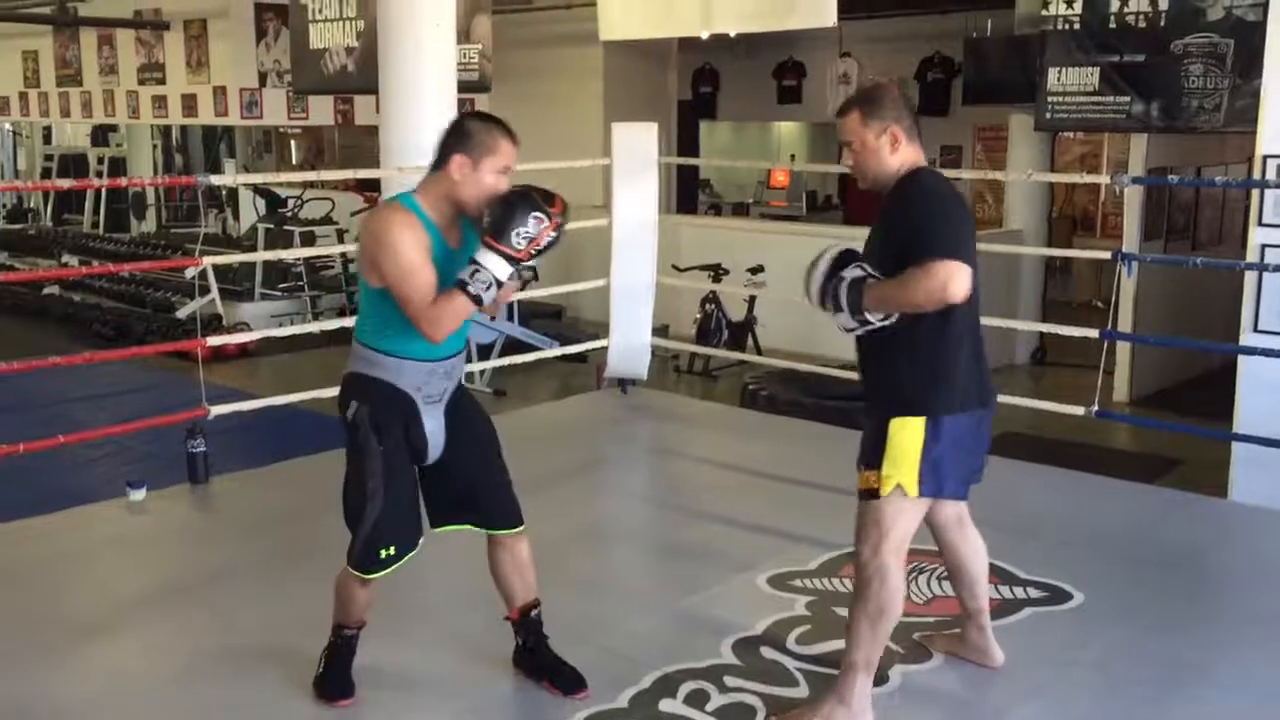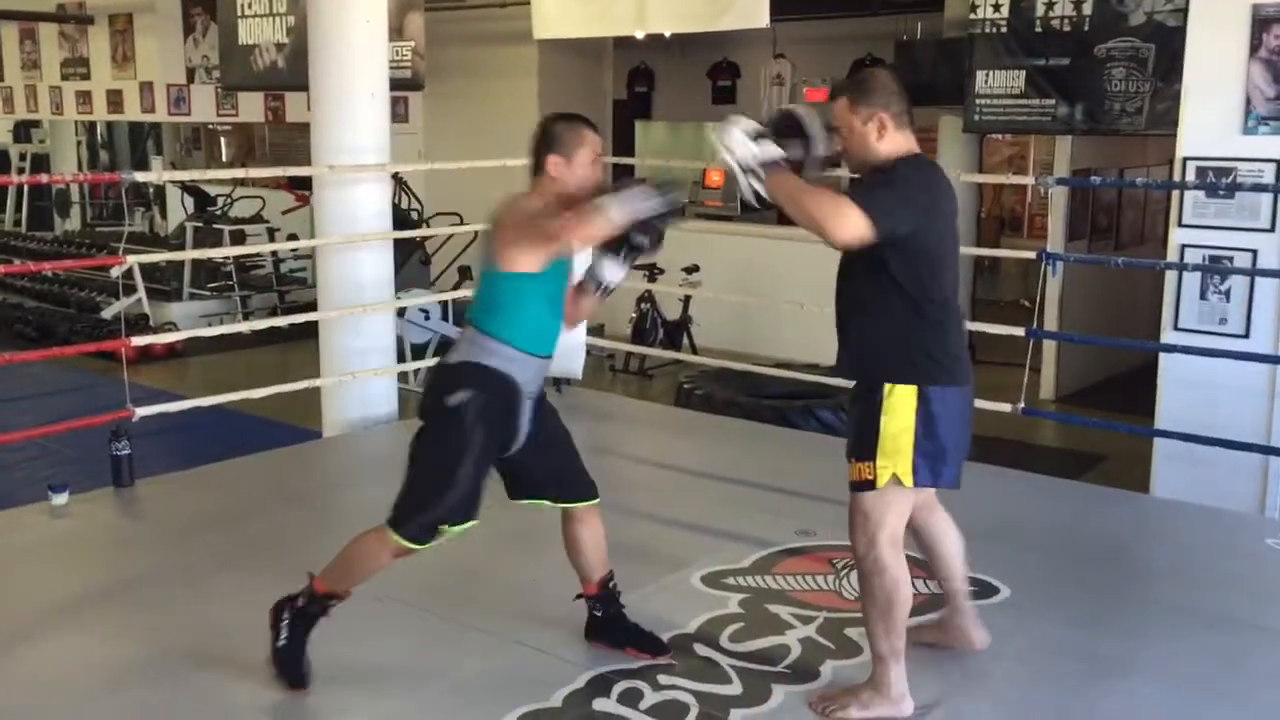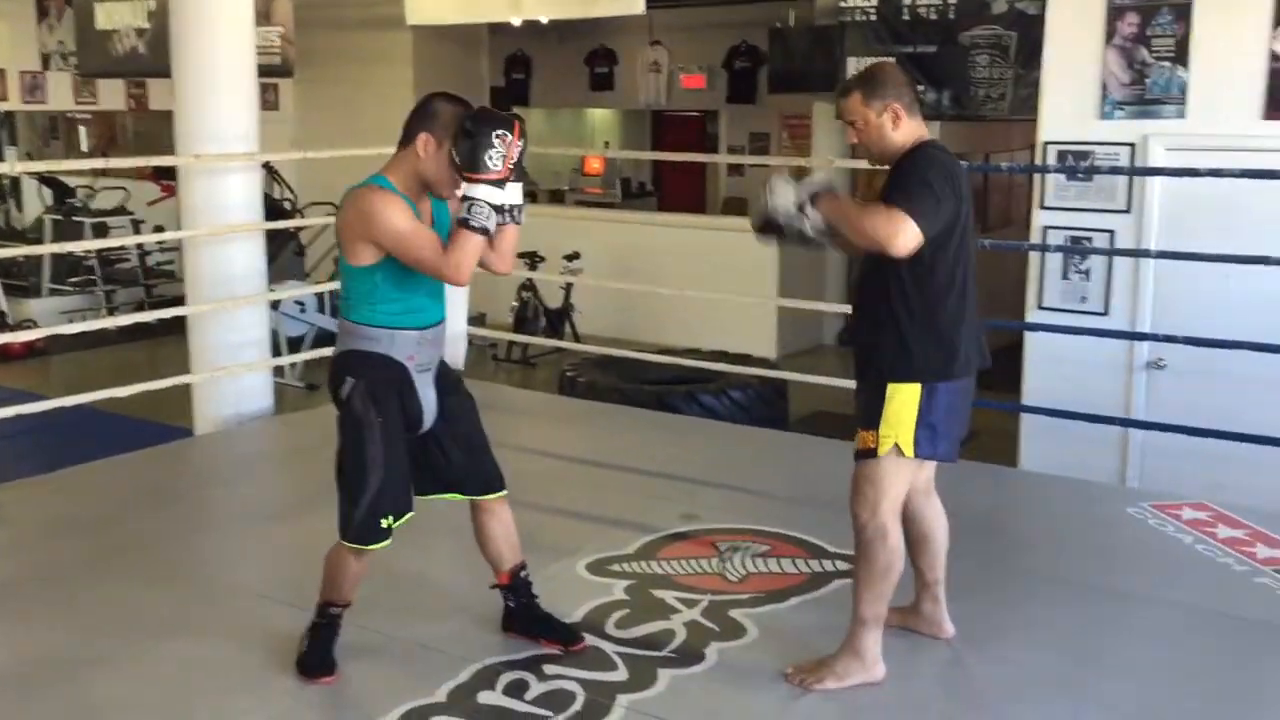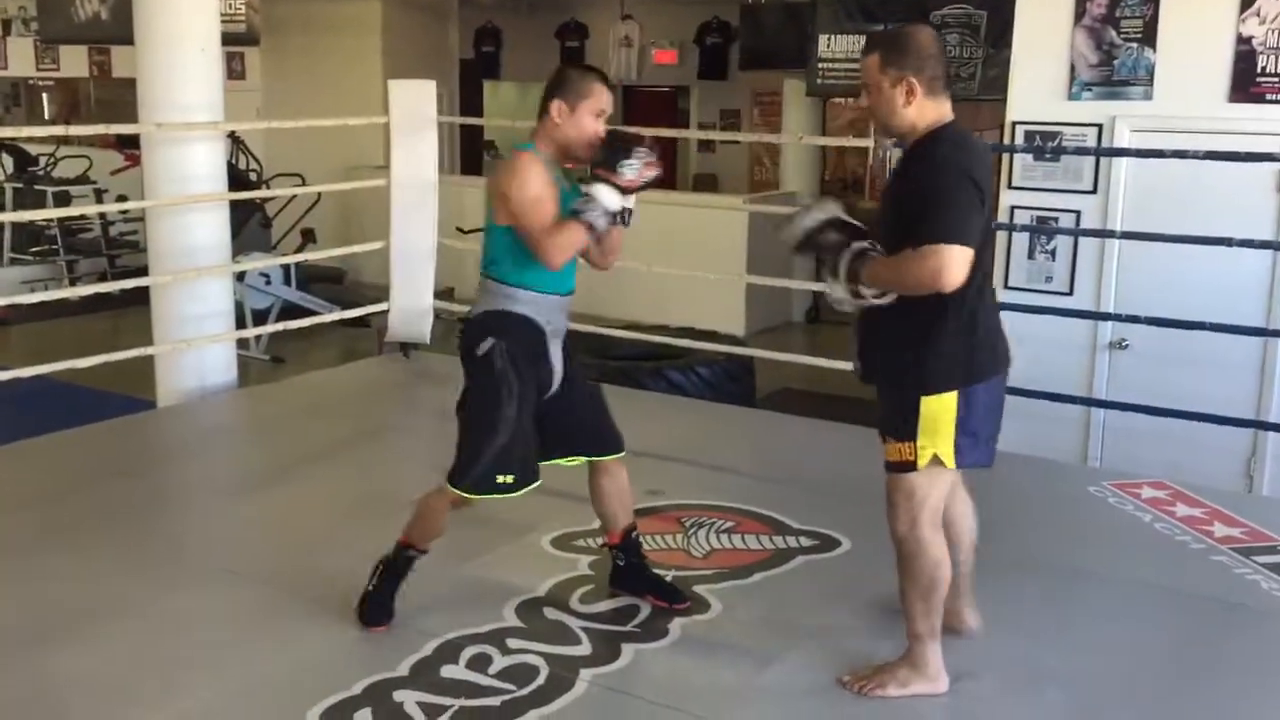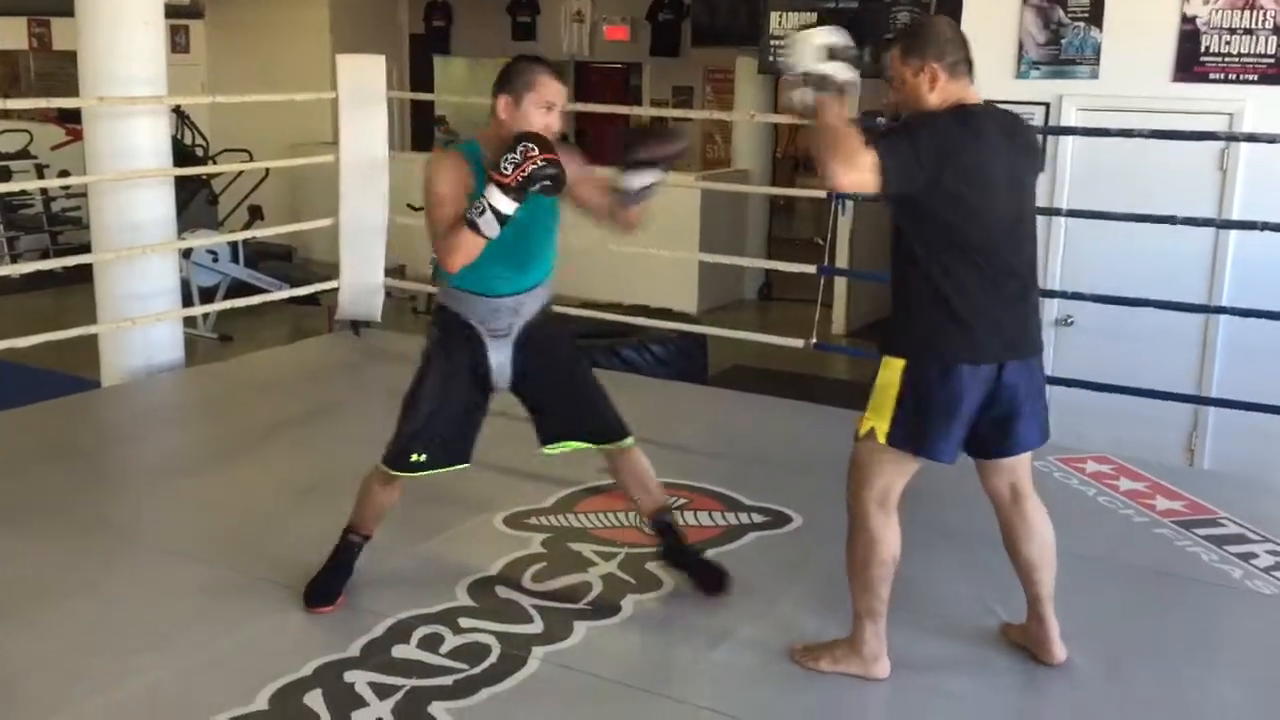
dt=1s
person 1, frame 1
left shoulder: (928, 199)
right shoulder: (917, 197)
left elbow: (948, 283)
left wrist: (868, 300)
right wrist: (862, 286)
left hip: (924, 405)
right hip: (948, 397)
left knee: (881, 545)
right knee: (949, 516)
right ankle: (979, 635)
person 1, frame 2
left shoulder: (909, 184)
right shoulder: (914, 181)
left elbow: (840, 225)
right elbow: (849, 219)
left wrist: (767, 167)
right wrist: (799, 163)
left hip: (907, 385)
right hip: (924, 376)
left knee: (874, 533)
right knee: (920, 506)
right ankle: (960, 621)
person 1, frame 3
left shoulder: (927, 168)
right shoulder: (923, 168)
left elbow: (894, 237)
right elbow: (885, 238)
left wrist: (821, 203)
right wrist: (821, 217)
left hip: (915, 369)
right hip: (928, 362)
left knee: (874, 506)
right knee: (915, 489)
left ankle: (862, 652)
right ankle: (931, 608)
person 1, frame 4
left shoulder: (948, 161)
right shoulder: (932, 150)
left elbow: (944, 269)
left wrist: (860, 268)
right wrist: (845, 232)
left hip: (943, 368)
right hip: (935, 358)
left knee: (913, 513)
right knee: (941, 492)
left ankle: (923, 664)
right ankle: (957, 602)
person 1, frame 5
left shoulder: (941, 136)
right shoulder: (1017, 136)
left elbow: (845, 171)
left wrist: (827, 92)
left hip: (938, 355)
right hip: (1013, 348)
left knee: (872, 491)
right knee: (1013, 489)
left ankle: (866, 646)
right ankle: (1044, 628)
person 2, frame 1
left shoulder: (471, 221)
right shoulder: (394, 224)
left elbow: (489, 305)
right elbow: (434, 324)
left wrist: (516, 254)
right wrist: (501, 252)
left hip: (447, 395)
right hip: (384, 401)
left knee: (506, 523)
right knee: (374, 554)
left ankle: (531, 644)
right ankle: (340, 650)
person 2, frame 2
left shoulder: (551, 218)
right shoulder: (539, 218)
left elbow: (568, 316)
right elbow: (582, 227)
left wrist: (615, 262)
right wrist: (642, 198)
left hip: (516, 391)
right hip: (475, 388)
left knee: (580, 500)
right knee: (412, 531)
left ankle: (605, 616)
right ankle: (298, 614)
person 2, frame 3
left shoulder: (438, 198)
right shoulder: (371, 203)
left elbow: (500, 262)
right elbow: (455, 269)
left wrist: (503, 179)
right wrist: (482, 182)
left hip: (428, 368)
right hip: (374, 375)
left knee: (488, 491)
right knee: (366, 528)
left ankle: (521, 607)
right ankle: (324, 629)
person 2, frame 4
left shoulder: (565, 174)
right shoulder: (522, 168)
left elbow: (603, 258)
right elbow: (553, 254)
left wrist: (617, 191)
right wrist: (607, 189)
left hip: (546, 337)
right hip: (505, 337)
left knee: (607, 452)
right knee: (473, 480)
left ankle: (628, 565)
right ankle: (393, 568)
person 2, frame 5
left shoulder: (556, 161)
right shoulder: (452, 166)
left elbow: (624, 219)
right elbow: (451, 258)
left wrist: (644, 170)
right wrist: (503, 190)
left hip: (531, 327)
right hip: (463, 332)
left knee: (613, 438)
right knee: (404, 460)
left ankle: (673, 542)
right ankle: (344, 558)
